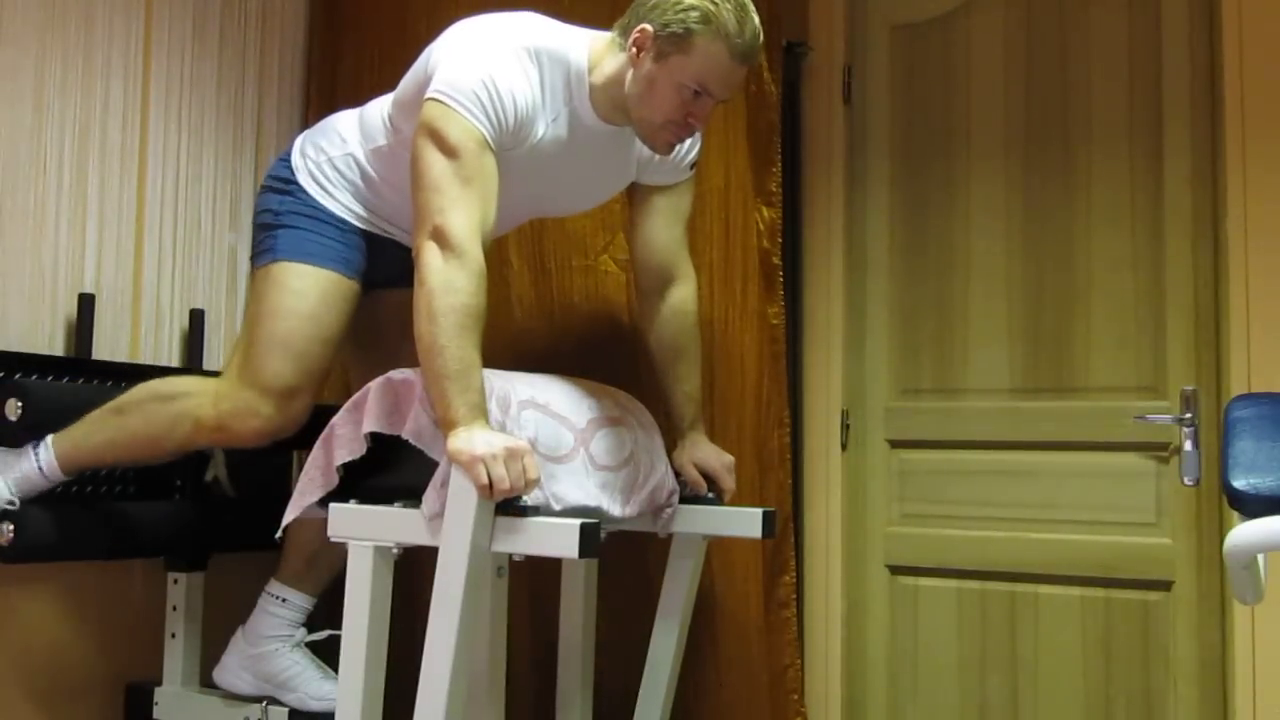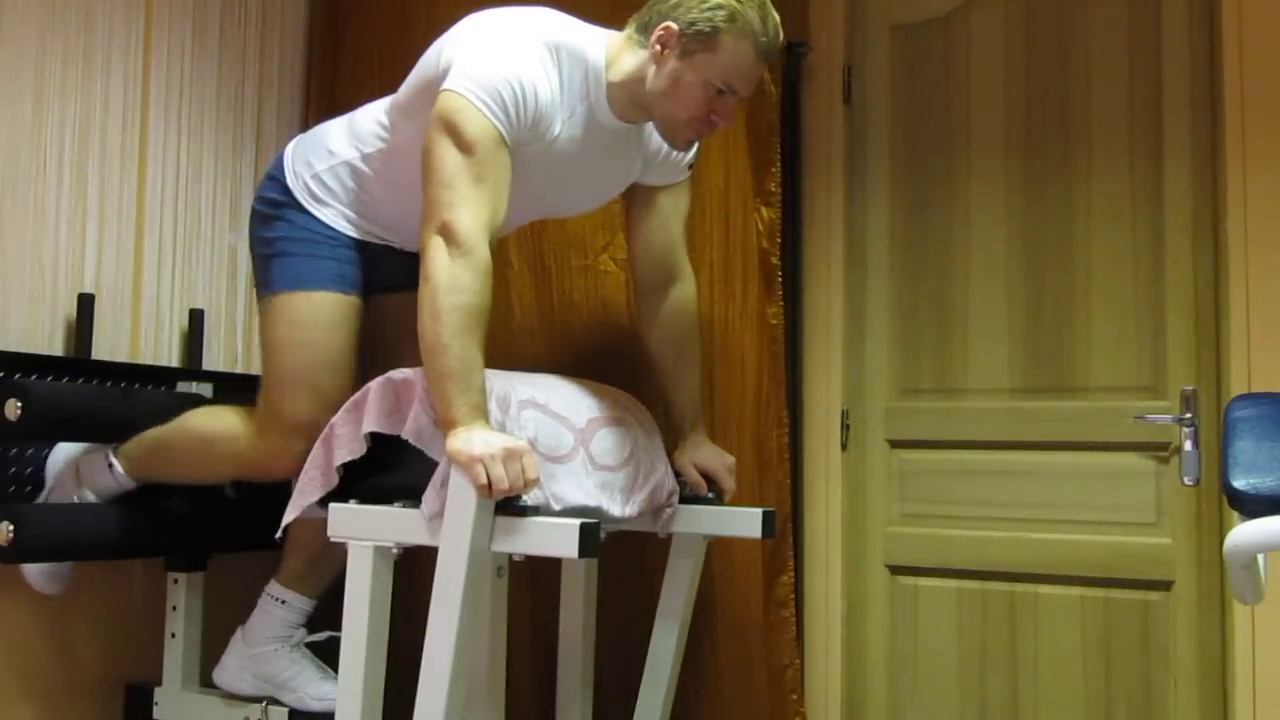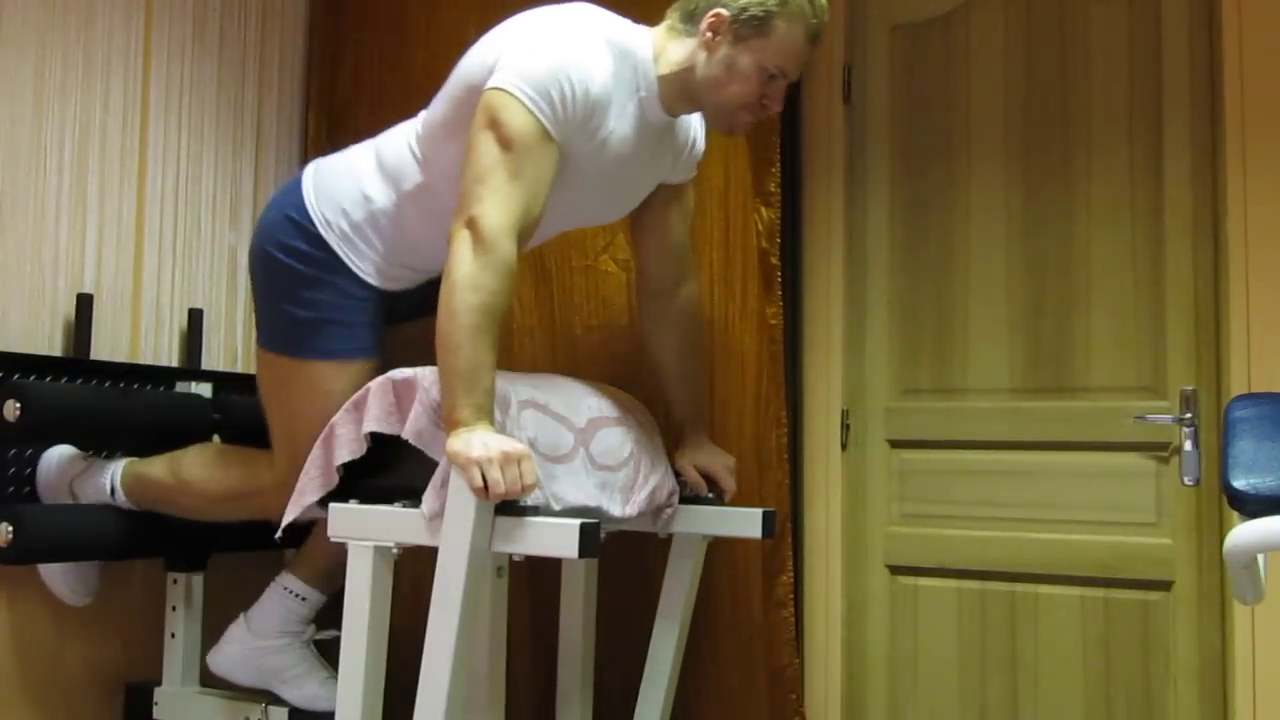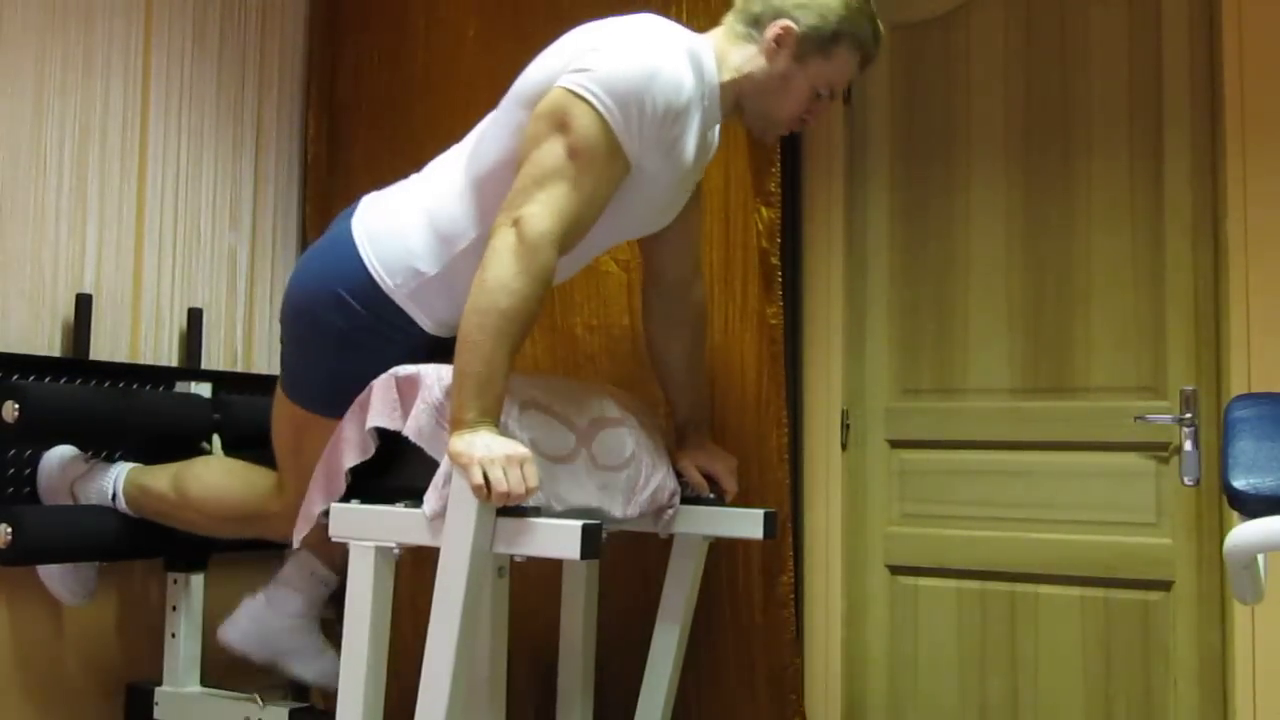
dt=0.4s
person 1, frame 1
left shoulder: (668, 138)
right shoulder: (495, 64)
left elbow: (668, 285)
right elbow: (450, 246)
left wrist: (689, 432)
right wrist: (465, 424)
left hip: (412, 240)
right hip: (330, 194)
right knee: (258, 407)
left ankle: (266, 643)
person 1, frame 2
left shoulder: (663, 138)
left elbow: (666, 286)
right elbow: (456, 241)
left wrist: (690, 433)
right wrist: (464, 423)
left hip: (408, 243)
right hip: (324, 203)
right knee: (292, 439)
left ankle: (266, 644)
right ankle: (89, 474)
person 1, frame 3
left shoulder: (681, 132)
left elbow: (670, 289)
right elbow: (485, 237)
left wrist: (692, 434)
right wrist: (468, 425)
left hip: (412, 268)
right hip: (328, 242)
right knee: (304, 481)
left ankle: (269, 637)
right ankle: (88, 479)
person 1, frame 4
left shoulder: (700, 115)
right shoulder: (641, 68)
left elbow: (675, 290)
right elbow: (526, 238)
left wrist: (692, 434)
right wrist: (472, 428)
left hip: (426, 303)
right hip: (367, 289)
right knee: (305, 507)
left ankle: (282, 615)
right ankle: (92, 482)
